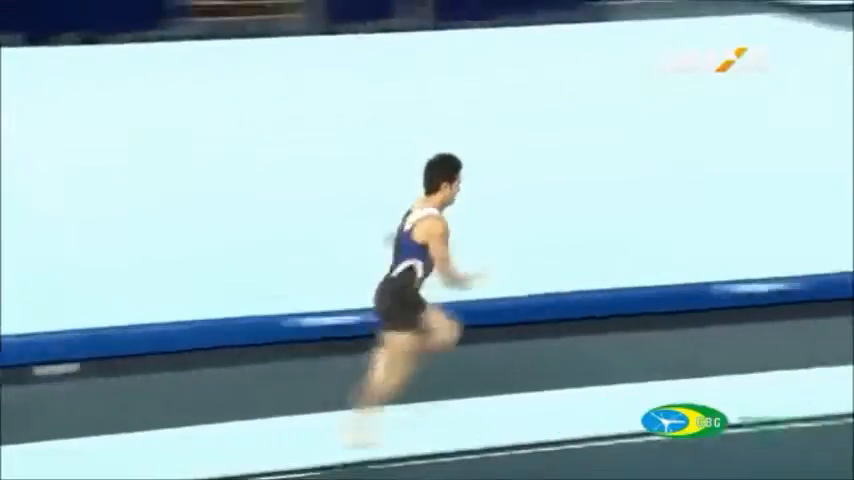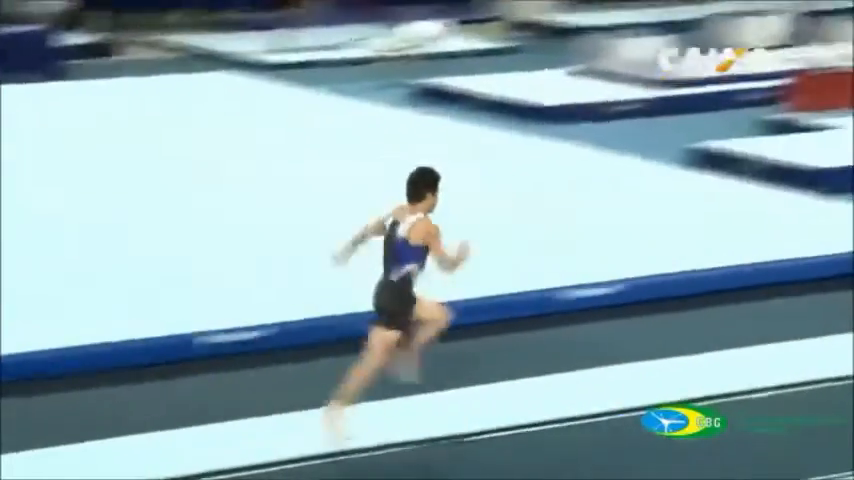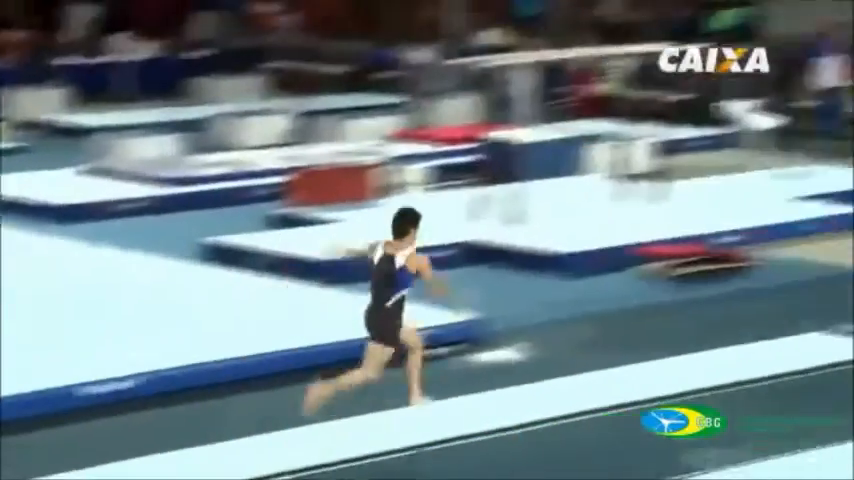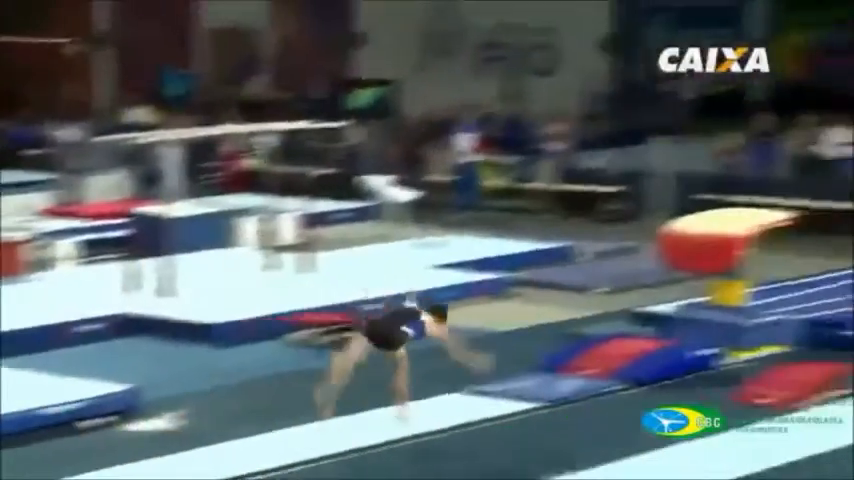
dt=0.5s
person 1, frame 1
left shoulder: (418, 208)
right shoulder: (435, 224)
right elbow: (445, 272)
right wrist: (464, 279)
left hip: (392, 290)
right hip: (399, 300)
left knee: (448, 333)
right knee: (397, 367)
left ankle: (384, 356)
right ankle: (361, 426)
person 1, frame 2
left shoulder: (394, 215)
right shoulder: (426, 227)
left elbow: (366, 232)
right elbow: (446, 265)
left wrist: (348, 250)
right wrist: (461, 255)
left hip: (387, 291)
right hip: (397, 297)
left knee: (441, 315)
right knee: (374, 362)
left ankle: (404, 355)
right ankle: (335, 412)
person 1, frame 3
left shoulder: (380, 248)
right shoulder: (417, 260)
left elbow: (358, 252)
right elbow: (434, 284)
left wrist: (345, 251)
right wrist: (442, 290)
left hip: (373, 313)
right hip: (387, 320)
left knee: (416, 344)
right knee: (369, 373)
left ankle: (415, 395)
right ankle: (322, 391)
person 1, frame 4
left shoulder: (412, 310)
right shoulder: (434, 325)
right elbow: (455, 348)
right wrist: (476, 359)
left hip: (374, 326)
right hip: (393, 333)
left knee: (350, 358)
right knee: (403, 367)
left ankle: (327, 389)
right ankle: (402, 407)
